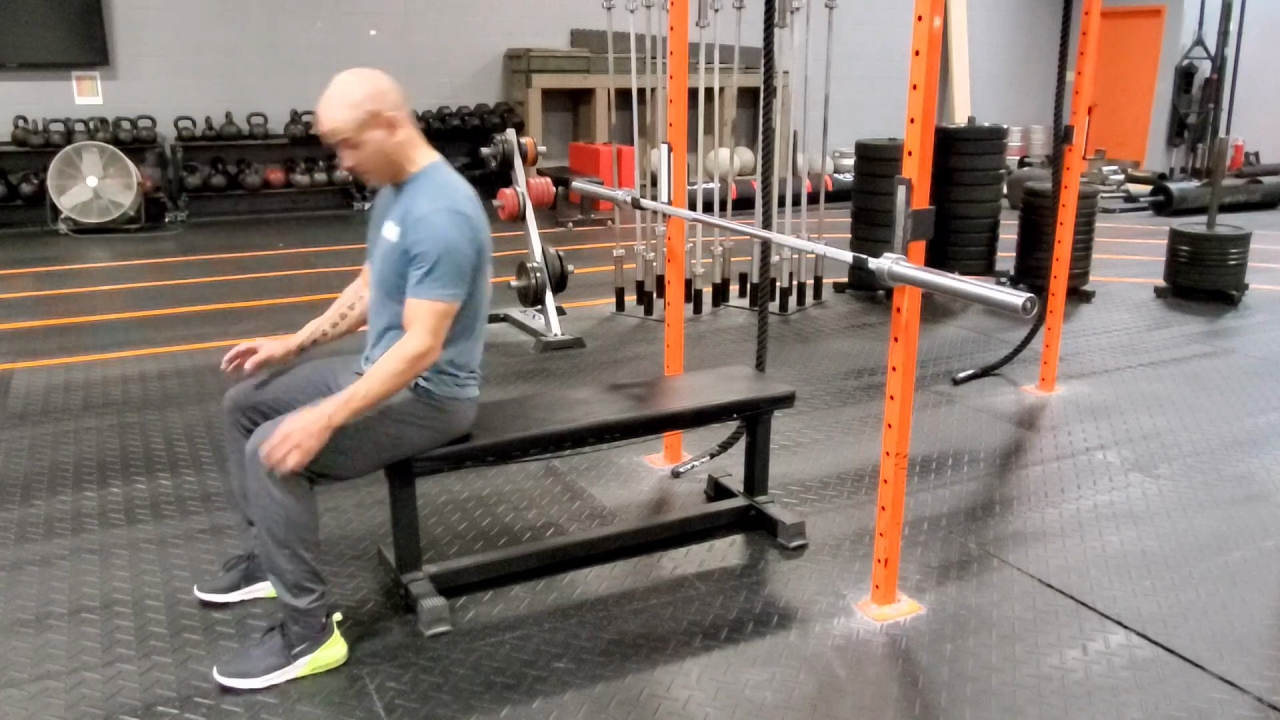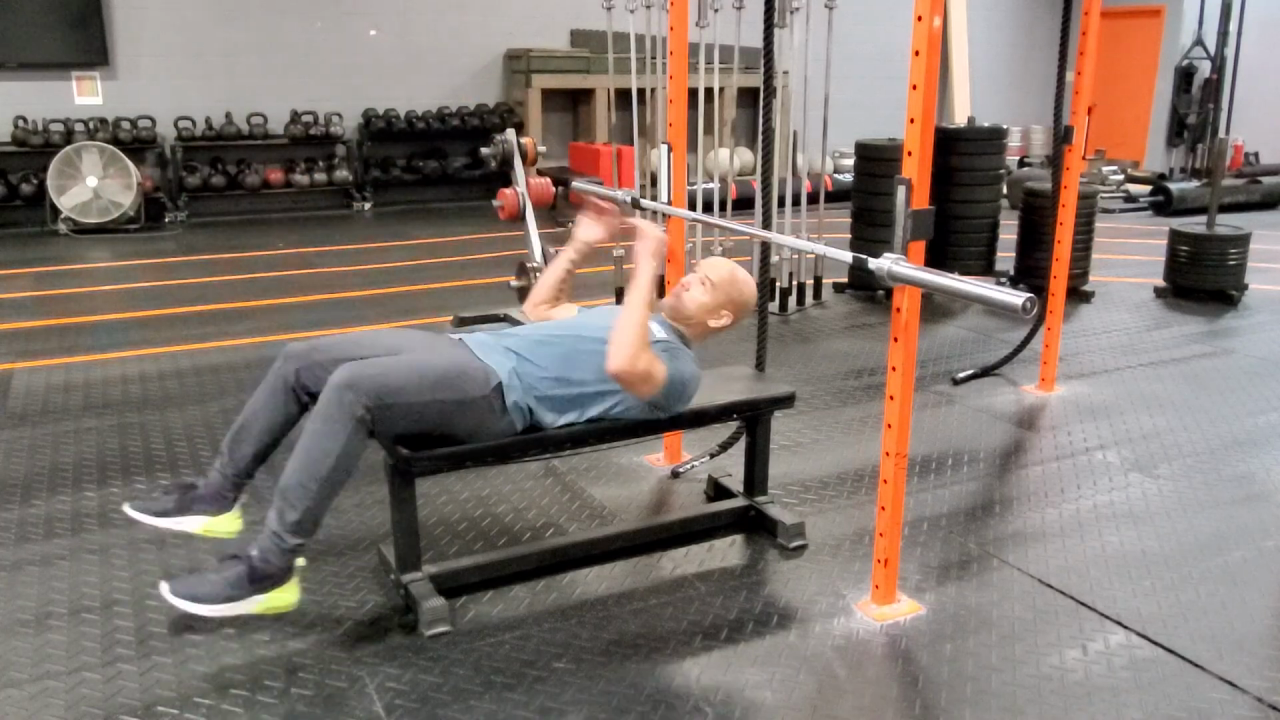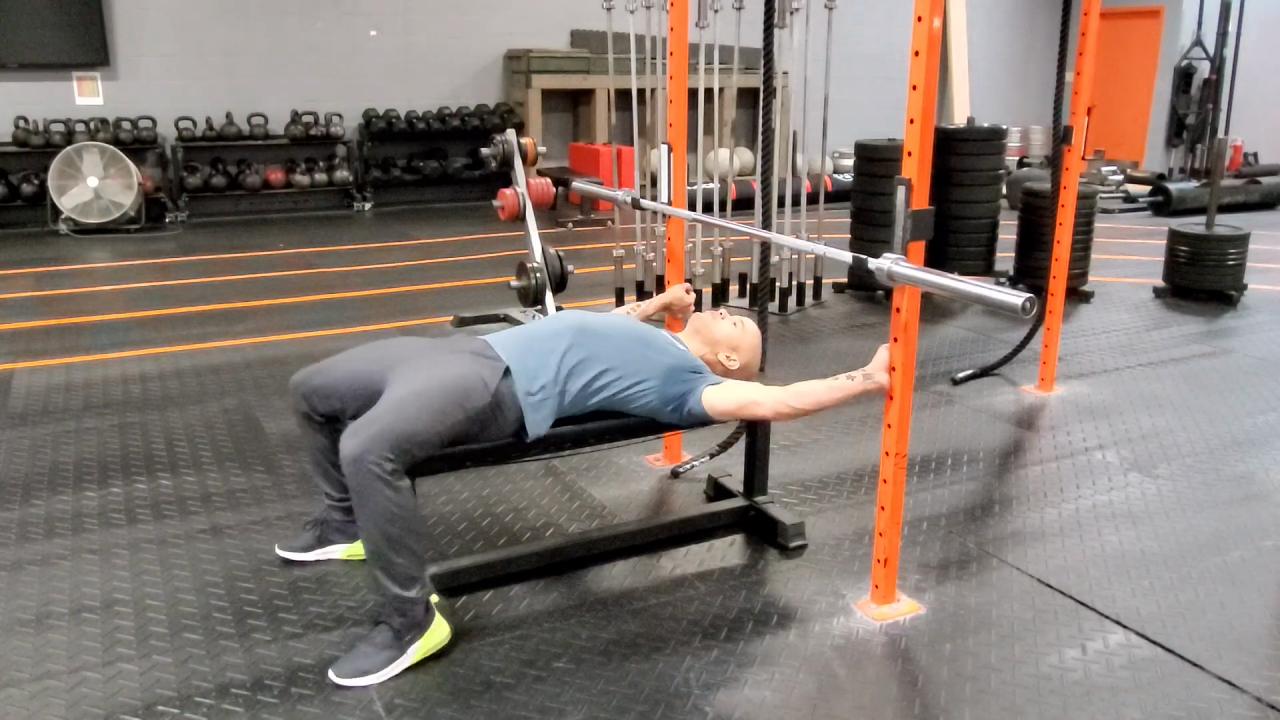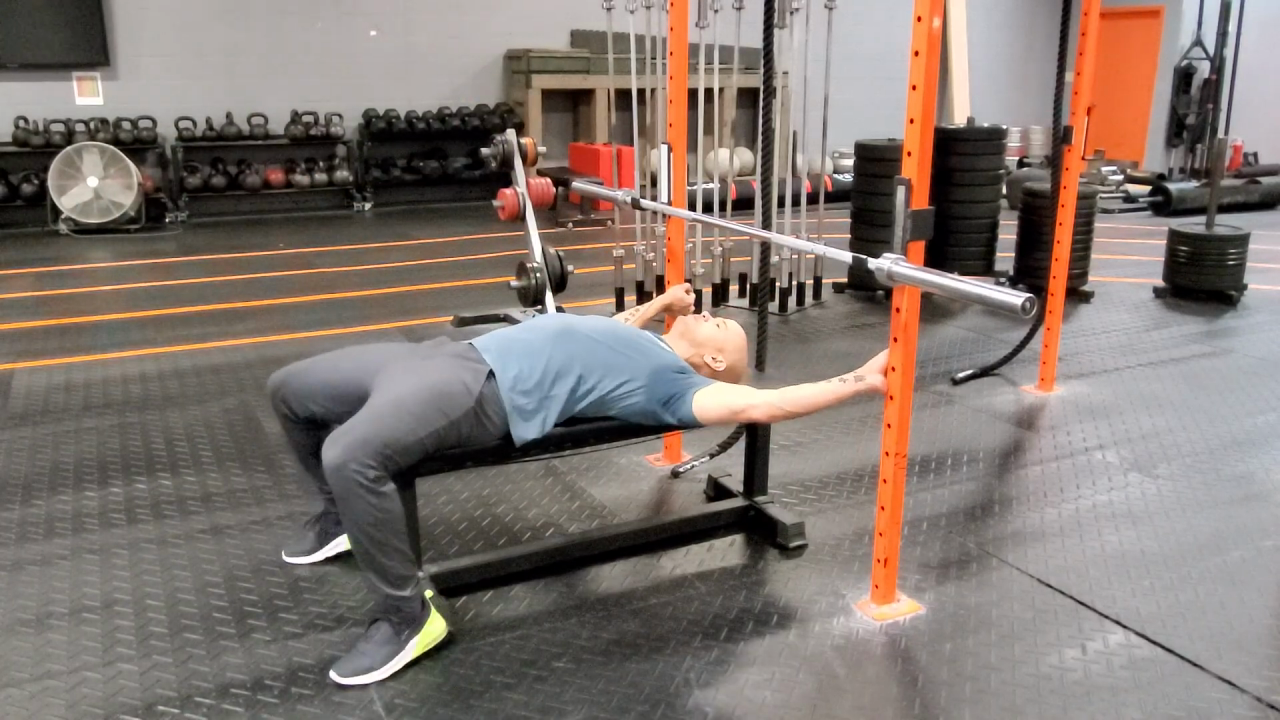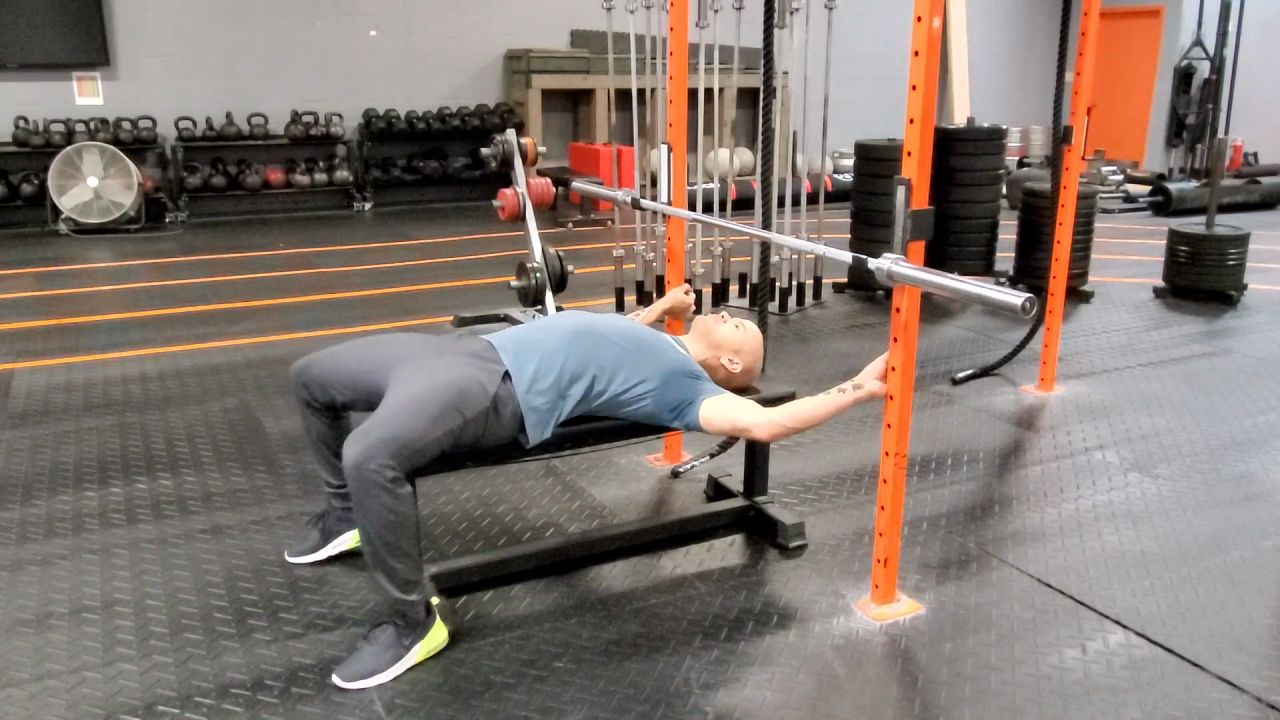
dt=1s
person 1, frame 1
left shoulder: (440, 213)
right shoulder: (396, 193)
left elbow: (422, 347)
right elbow: (367, 290)
left wrist: (325, 417)
right wrist: (291, 344)
left hip: (427, 395)
right hip: (378, 363)
left knee: (273, 452)
right knee: (244, 401)
left ankle: (309, 631)
right ankle: (267, 553)
person 1, frame 2
left shoulder: (676, 369)
right shoulder: (641, 320)
left elbow: (623, 367)
right elbow: (538, 310)
left wrist: (648, 267)
right wrist: (579, 245)
left hip: (496, 390)
right hip: (468, 347)
left knee: (351, 389)
right knee: (300, 364)
left ankle: (269, 569)
right ankle: (217, 496)
person 1, frame 3
left shoulder: (687, 379)
right shoulder: (657, 341)
left elbow: (770, 401)
left wrist: (870, 377)
right wrist: (661, 301)
left hip: (499, 385)
left knee: (368, 449)
right knee: (311, 389)
left ankle: (412, 621)
right ankle: (347, 521)
person 1, frame 4
left shoulder: (676, 384)
right shoulder: (648, 347)
left elbow: (760, 404)
left wrist: (863, 379)
right wrist: (662, 301)
left hip: (483, 393)
left knee: (351, 457)
right knee: (289, 390)
left ankle: (408, 616)
right ankle: (344, 516)
person 1, frame 5
left shoulder: (687, 386)
right shoulder: (661, 345)
left elbow: (764, 423)
left wrist: (863, 386)
right wrist: (666, 303)
left hip: (497, 390)
left knee: (371, 456)
right knee: (313, 378)
left ankle: (412, 622)
right ankle: (348, 513)
